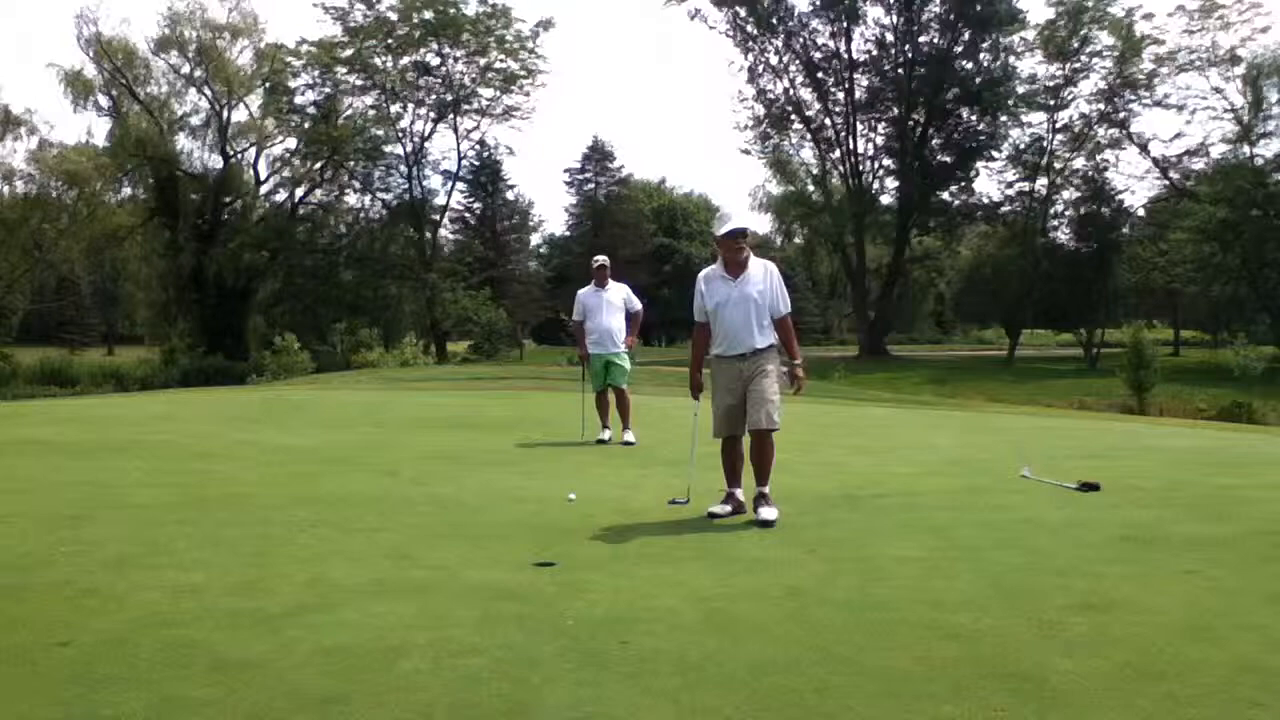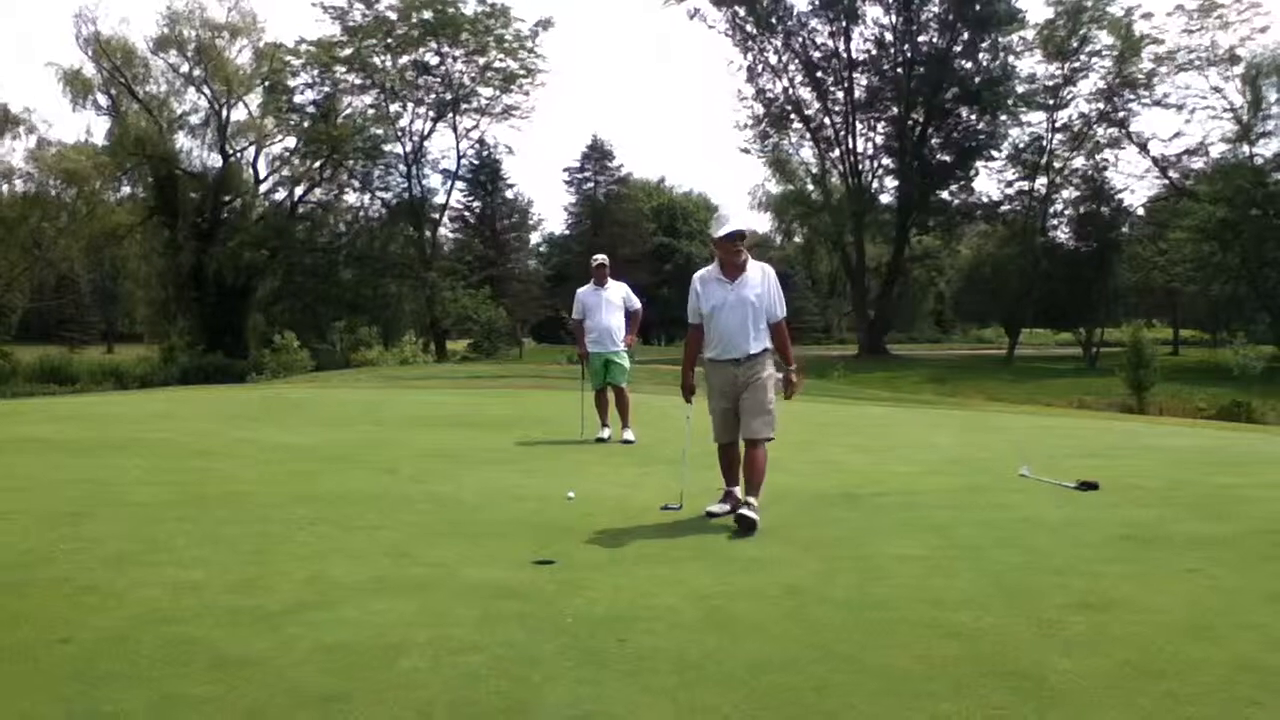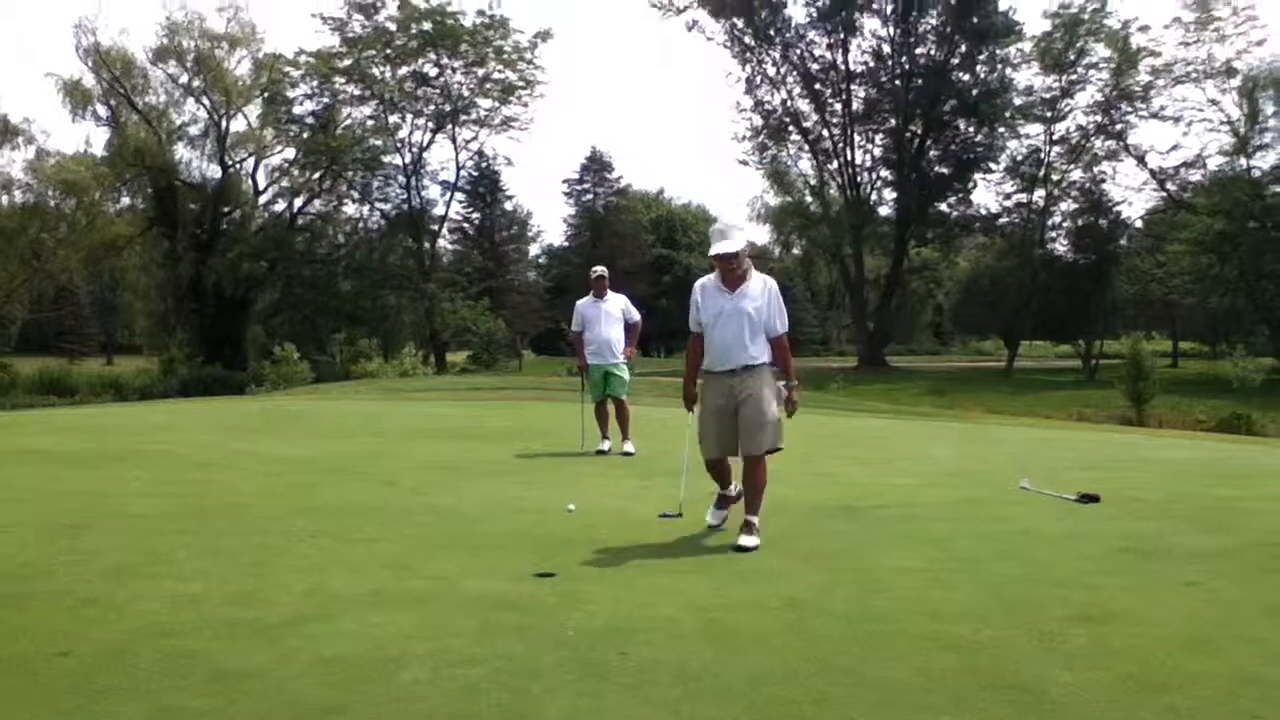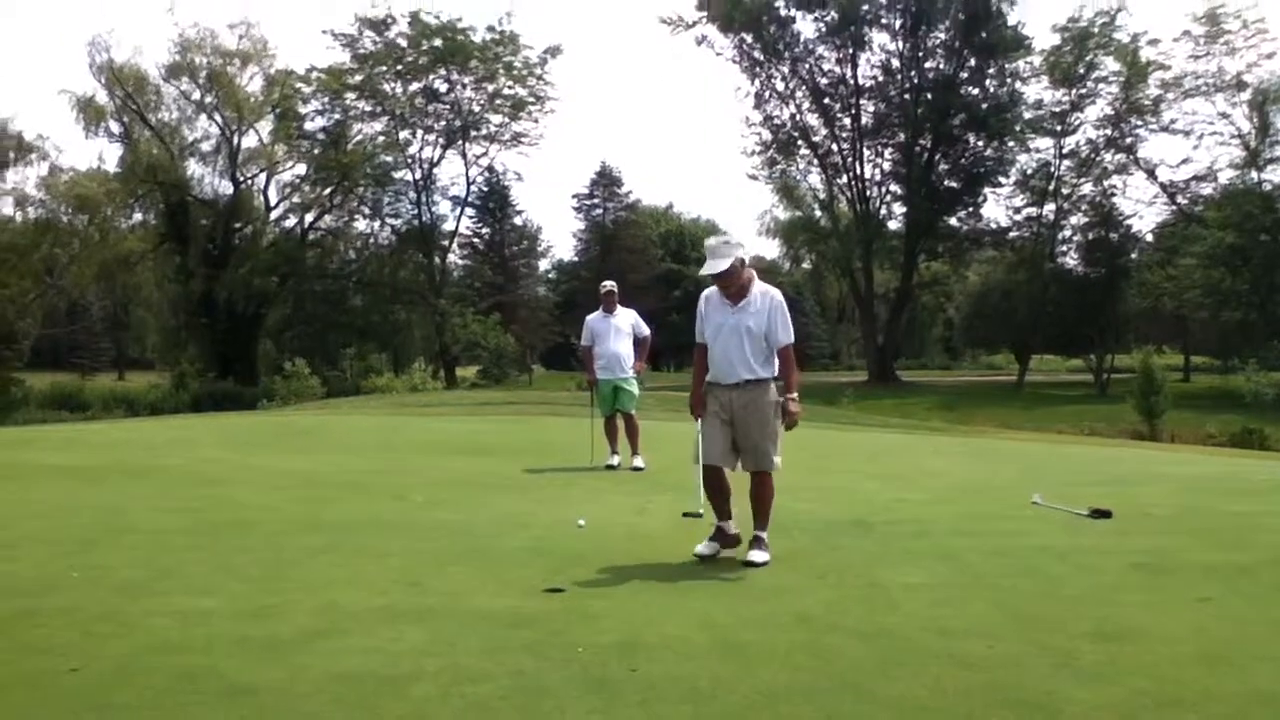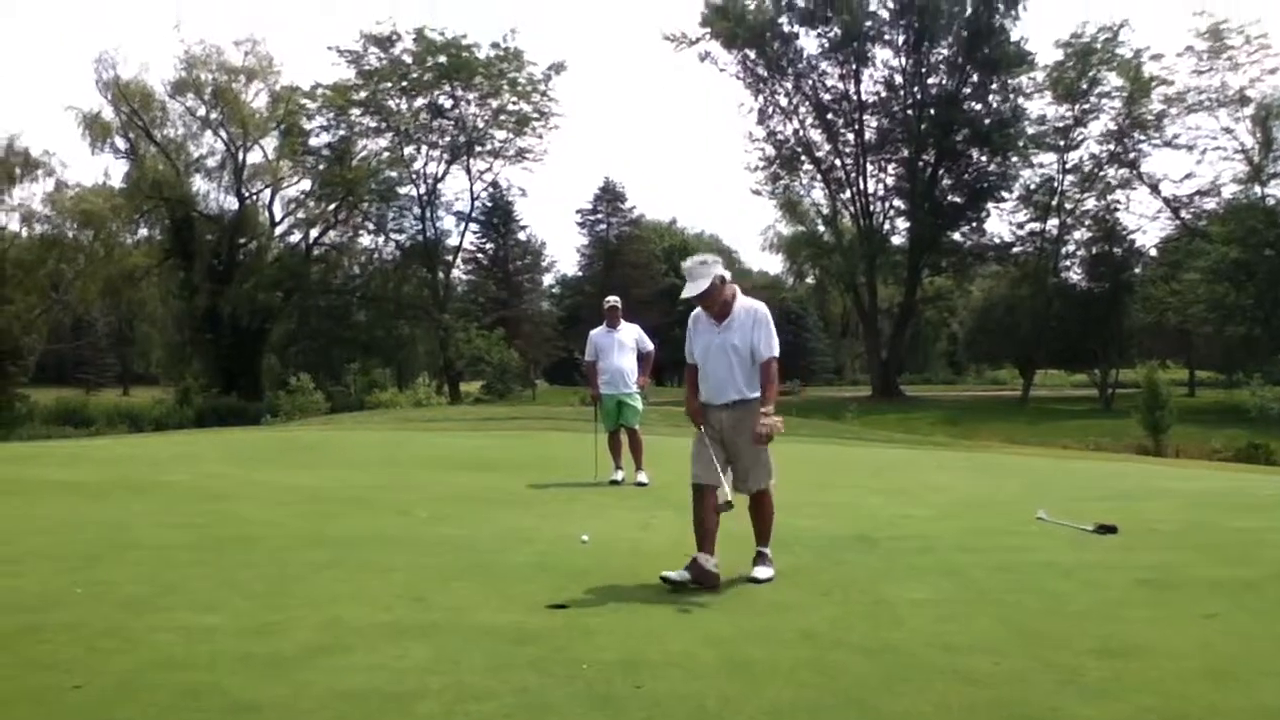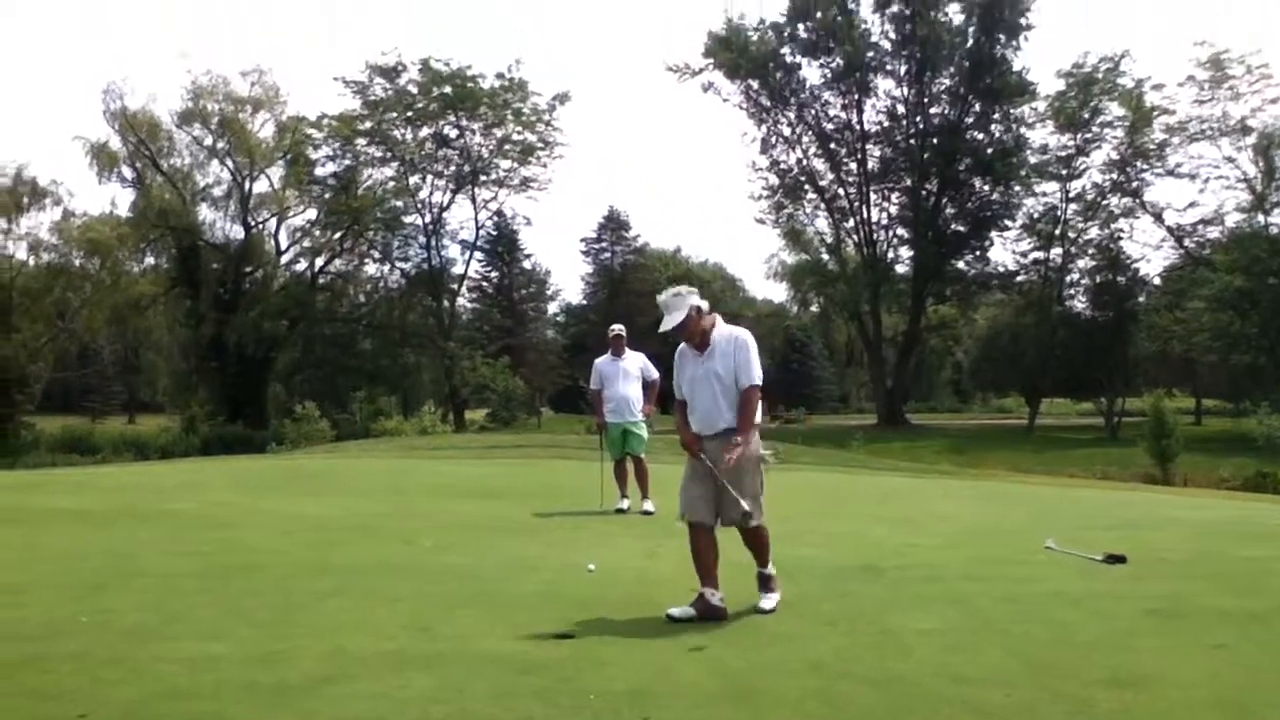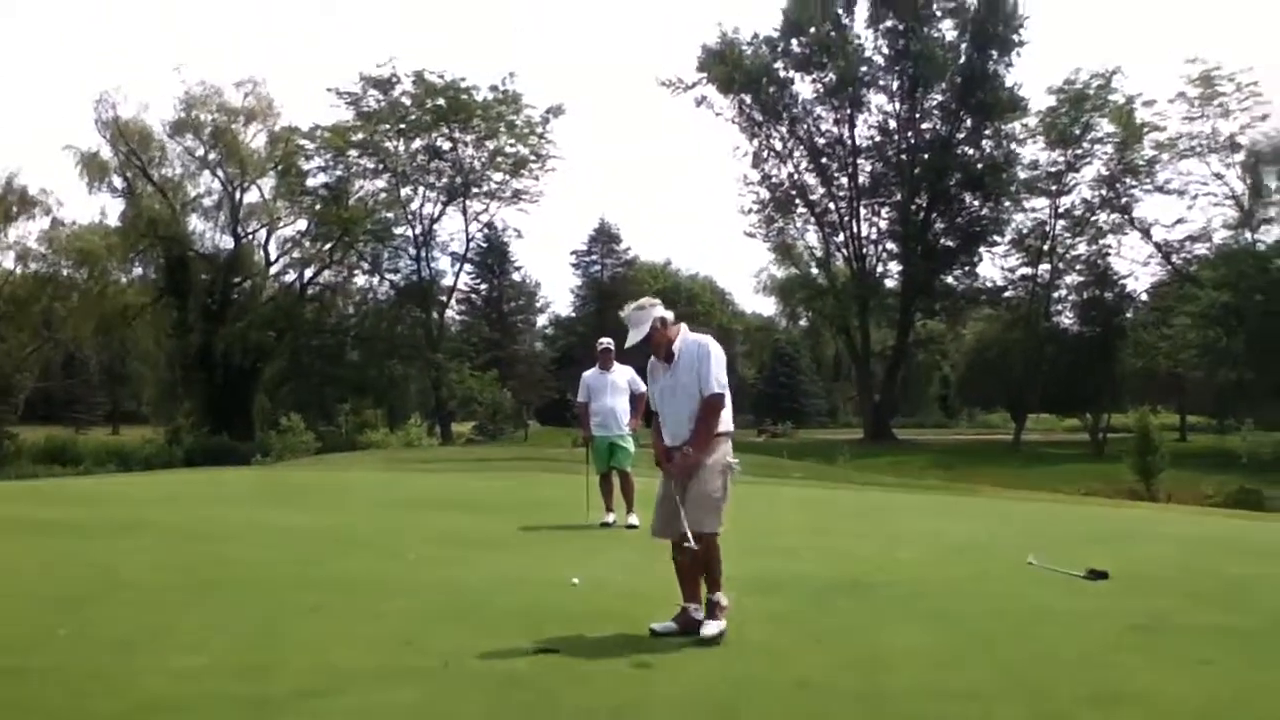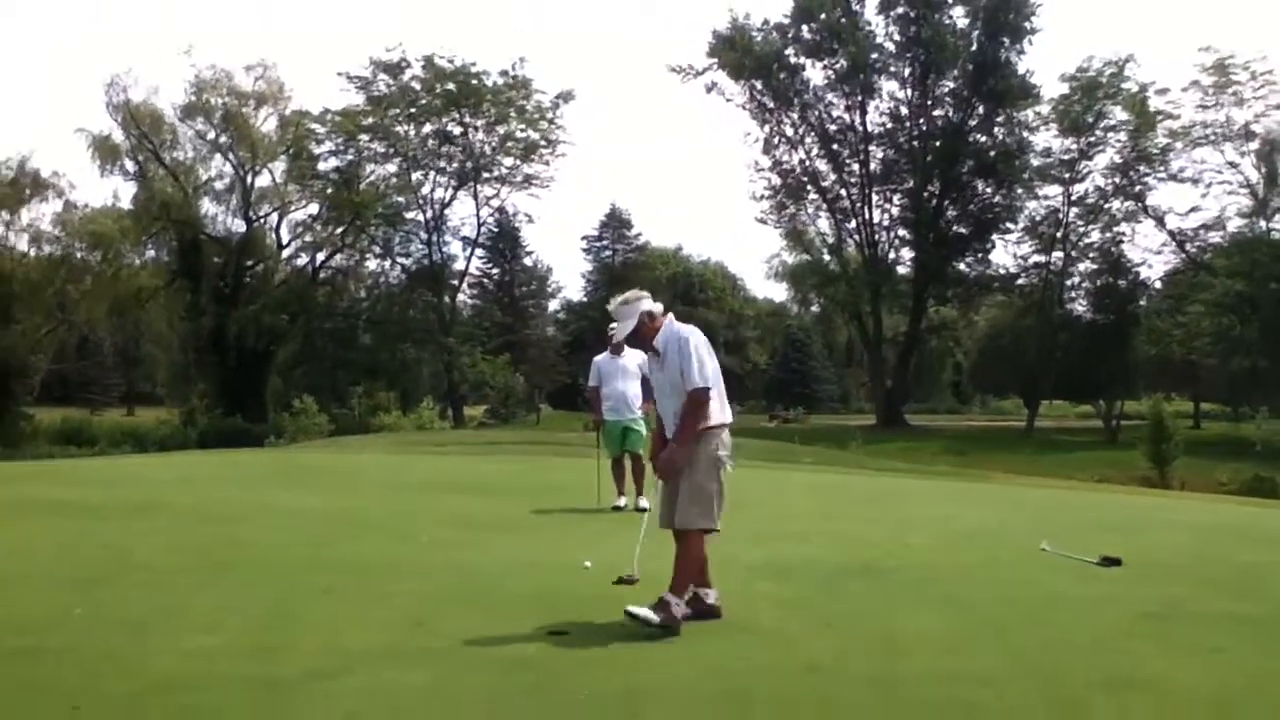
dt=0.2s
person 1, frame 1
left shoulder: (767, 271)
right shoulder: (705, 279)
left elbow: (782, 320)
right elbow: (701, 328)
left wrist: (796, 362)
right wrist: (695, 370)
left hip: (762, 360)
right hip: (724, 364)
left knee: (761, 429)
right knee: (729, 434)
left ankle: (763, 495)
right ankle: (734, 494)
person 1, frame 2
left shoulder: (765, 275)
right shoulder: (701, 281)
left elbow: (778, 324)
right elbow: (696, 330)
left wrist: (790, 367)
right wrist: (687, 373)
left hip: (757, 366)
right hip: (718, 368)
left knee: (755, 436)
right knee: (726, 438)
left ankle: (750, 505)
right ankle: (732, 492)
person 1, frame 3
left shoulder: (765, 286)
right shoulder: (701, 289)
left elbow: (779, 338)
right elbow: (696, 339)
left wrist: (791, 384)
right wrist: (689, 382)
left hip: (754, 378)
right hip: (713, 381)
left knee: (754, 453)
right knee: (713, 453)
left ankle: (751, 522)
right ankle: (728, 491)
person 1, frame 4
left shoulder: (769, 298)
right shoulder: (707, 299)
left elbow: (785, 350)
left wrist: (791, 396)
right wrist: (697, 389)
left hip: (756, 393)
right hip: (717, 394)
left knee: (761, 469)
right knee: (711, 466)
left ankle: (760, 538)
right ankle: (725, 529)
person 1, frame 5
left shoulder: (755, 312)
right shoulder: (696, 319)
left elbow: (769, 364)
left wrist: (768, 411)
right wrist: (691, 400)
left hip: (747, 412)
right hip: (709, 414)
left knee: (757, 487)
right knee: (703, 486)
left ankle: (763, 555)
right ankle: (704, 564)
person 1, frame 6
left shoulder: (738, 339)
right shoulder: (682, 353)
left elbow: (751, 392)
left wrist: (738, 442)
right wrist: (685, 431)
left hip: (738, 442)
right hip: (702, 446)
left knee: (747, 517)
right knee: (698, 521)
left ankle: (766, 574)
right ankle: (710, 597)
person 1, frame 7
left shoulder: (702, 347)
right shoulder: (655, 364)
left elbow: (714, 402)
left wrist: (691, 452)
right wrist: (660, 447)
left hip: (709, 450)
right hip: (677, 455)
left knee: (700, 529)
right knee: (676, 533)
left ankle: (715, 601)
right ankle: (692, 608)
person 1, frame 8
left shoulder: (684, 338)
right shoulder: (656, 351)
left elbow: (698, 397)
left wrist: (675, 447)
right wrist: (660, 446)
left hip: (705, 439)
right hip: (682, 441)
left knee: (692, 523)
right knee: (682, 523)
left ankle: (672, 605)
right ankle: (704, 598)
person 2, frame 1
left shoulder: (622, 290)
right shoulder: (583, 295)
left elbow: (637, 310)
right elbow: (577, 322)
left wrist: (632, 336)
right wrist: (581, 347)
left hip: (618, 349)
right hip: (594, 351)
left knee: (620, 389)
right knee: (600, 390)
left ankle: (627, 429)
right ankle: (605, 429)
person 2, frame 2
left shoulder: (621, 288)
right shoulder: (582, 293)
left elbow: (636, 309)
right elbow: (577, 321)
left wrist: (631, 334)
right wrist: (581, 346)
left hip: (617, 348)
right hip: (593, 350)
left knee: (620, 387)
right knee: (600, 389)
left ankle: (626, 428)
right ankle: (605, 427)
person 2, frame 3
left shoulder: (621, 300)
right shoulder: (581, 305)
left elbow: (636, 321)
right elbow: (577, 333)
left wrist: (631, 347)
right wrist: (580, 358)
left hip: (617, 360)
right hip: (593, 362)
left knee: (620, 399)
right knee: (599, 401)
left ankle: (626, 440)
right ankle: (605, 439)
person 2, frame 4
left shoulder: (630, 315)
right shoulder: (591, 320)
left elbow: (645, 336)
right elbow: (586, 348)
left wrist: (641, 361)
right wrist: (590, 373)
left hip: (626, 375)
right hip: (602, 376)
left knee: (629, 414)
right knee: (609, 416)
left ankle: (636, 455)
right ankle: (614, 454)
person 2, frame 5
left shoulder: (634, 330)
right shoulder: (595, 335)
left elbow: (649, 351)
right elbow: (590, 363)
left wrist: (644, 376)
right wrist: (593, 388)
left hip: (630, 390)
right hip: (606, 391)
left knee: (633, 429)
right knee: (613, 431)
left ankle: (640, 470)
right ankle: (618, 469)
person 2, frame 6
left shoulder: (639, 358)
right shoulder: (600, 363)
left elbow: (654, 379)
right elbow: (595, 391)
left wrist: (650, 404)
right wrist: (599, 416)
left hip: (635, 418)
right hip: (611, 420)
left knee: (638, 457)
right knee: (618, 459)
left ankle: (646, 499)
right ankle: (624, 498)
person 2, frame 7
left shoulder: (627, 372)
right shoulder: (587, 376)
left elbow: (642, 393)
right elbow: (582, 404)
left wrist: (636, 418)
right wrist: (585, 430)
left hip: (622, 431)
right hip: (598, 433)
left knee: (624, 472)
right knee: (604, 473)
left ankle: (631, 512)
right ankle: (609, 512)
person 2, frame 8
left shoulder: (639, 356)
right shoulder: (599, 361)
left elbow: (652, 378)
right elbow: (593, 387)
left wrist: (649, 402)
right wrist: (596, 412)
left hip: (634, 414)
right hip: (610, 417)
left knee: (637, 454)
right knee: (616, 456)
left ankle: (640, 495)
right ankle: (621, 495)
